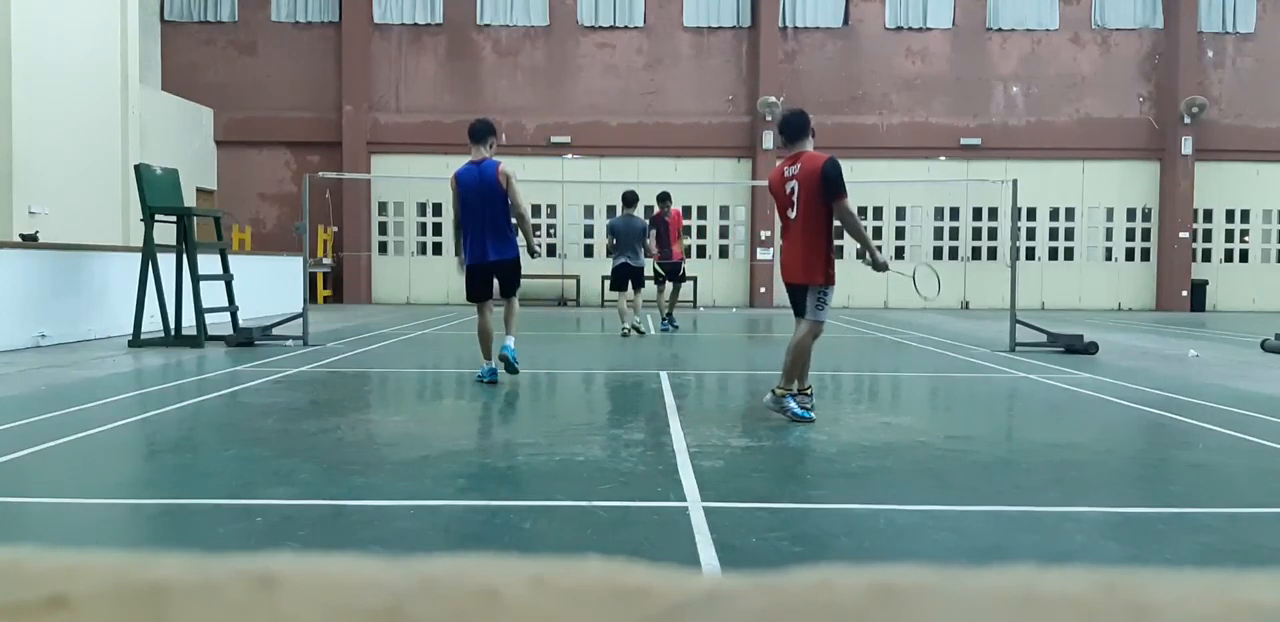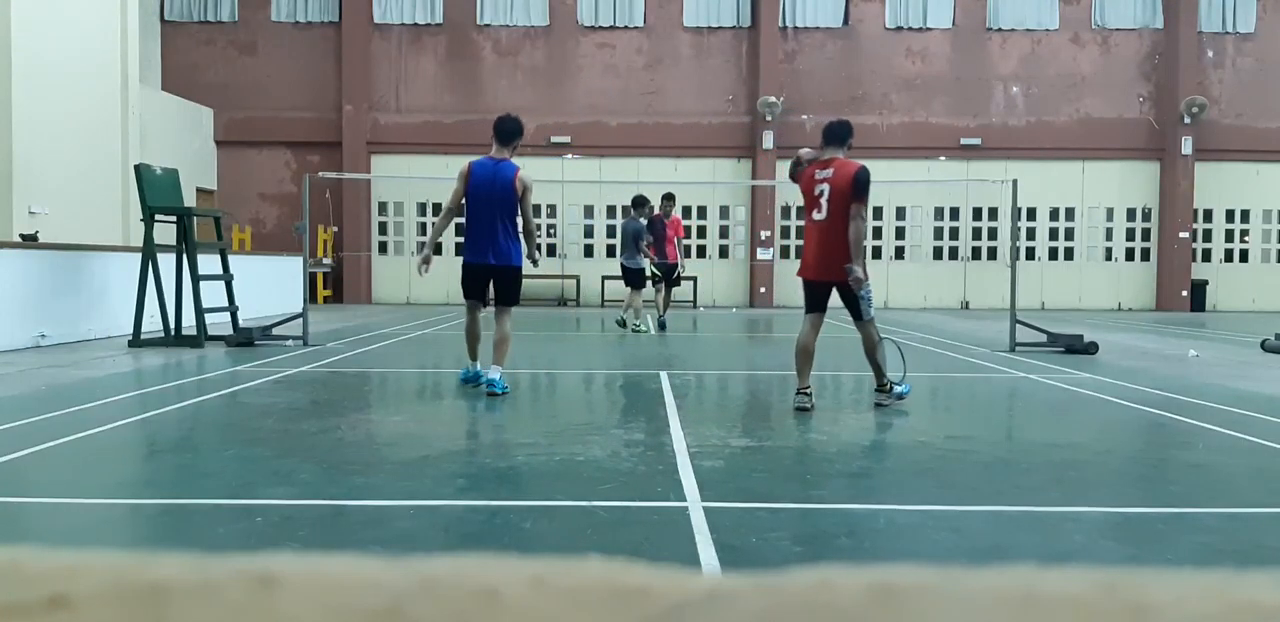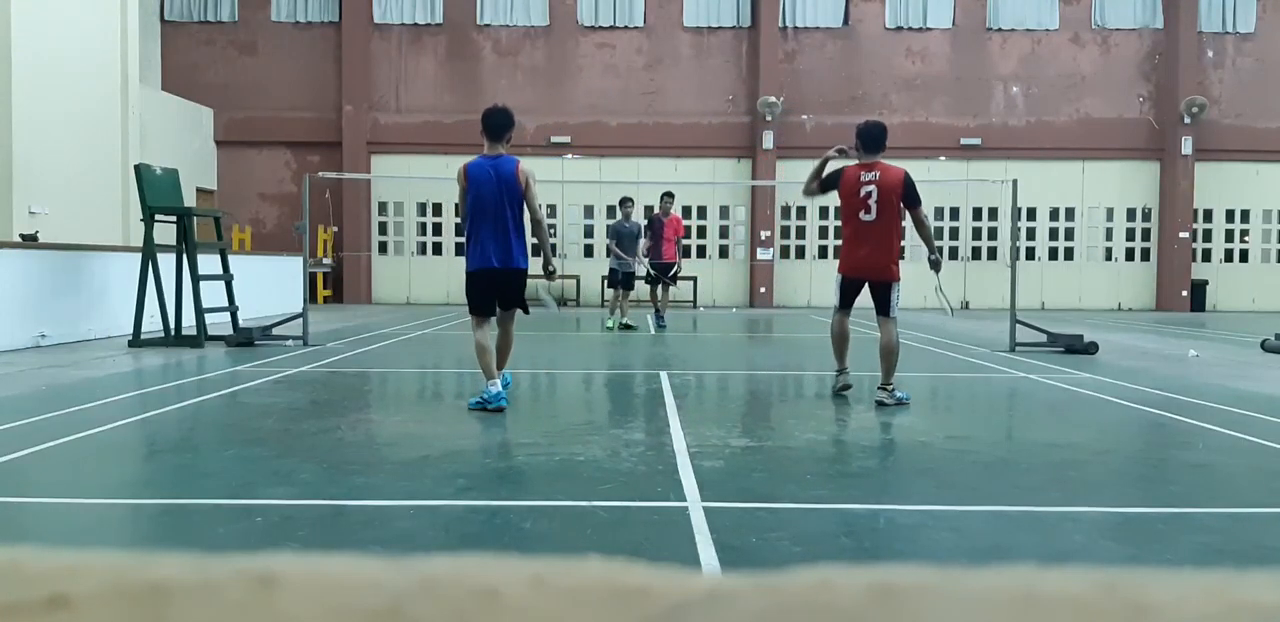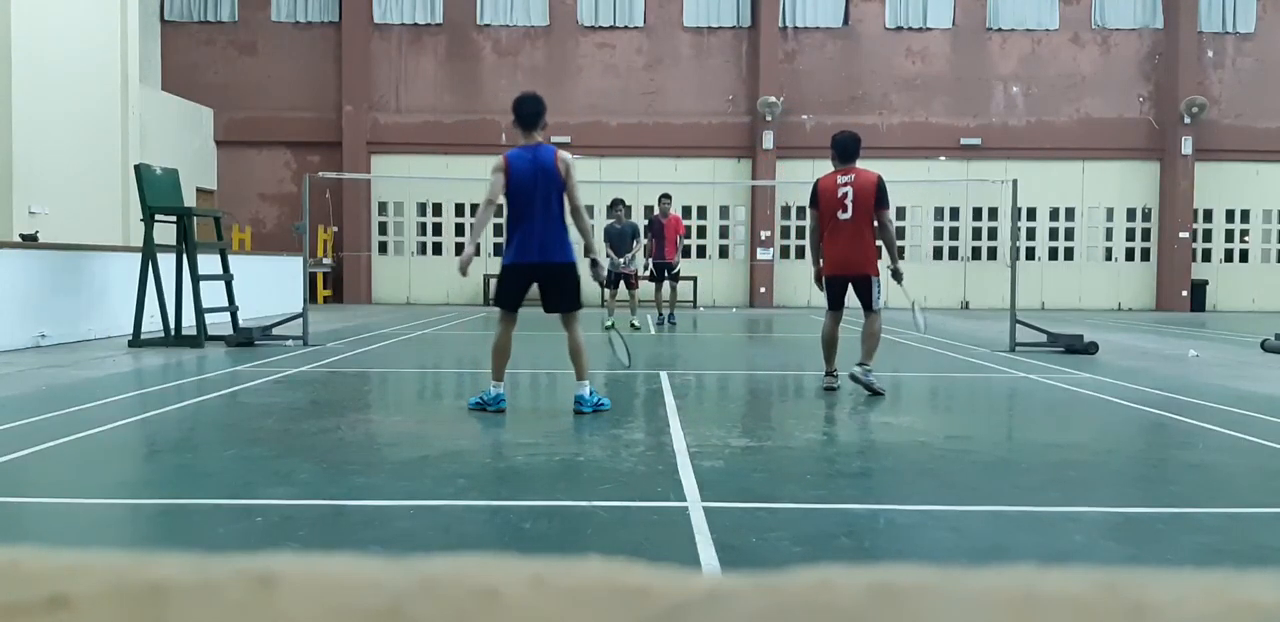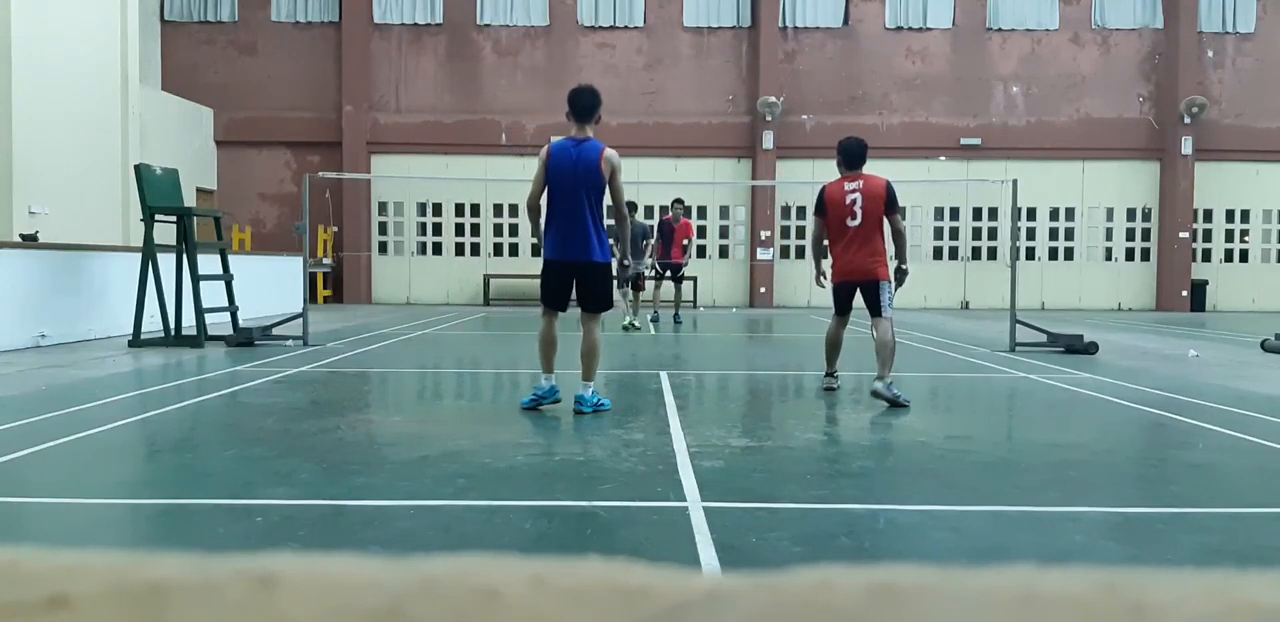
dt=0.5s
person 1, frame 1
left shoulder: (458, 177)
right shoulder: (502, 171)
left elbow: (458, 220)
right elbow: (520, 212)
left wrist: (460, 254)
right wrist: (531, 243)
left hip: (475, 255)
right hip: (505, 252)
left knee: (483, 310)
right knee: (511, 298)
left ankle: (488, 367)
right ankle: (509, 344)
person 1, frame 2
left shoulder: (469, 169)
right shoulder: (521, 177)
left elbow: (450, 211)
right elbow: (529, 222)
left wrist: (429, 246)
right wrist: (532, 252)
left hip: (475, 256)
right hip: (508, 258)
left knee: (473, 311)
right knee: (503, 315)
left ankle: (473, 368)
right ankle: (495, 376)
person 1, frame 3
left shoulder: (466, 171)
right shoulder: (522, 170)
left elbow: (464, 218)
right elbow: (537, 218)
right wrist: (547, 258)
left hip: (480, 262)
right hip: (514, 261)
left knee: (481, 325)
right knee: (506, 320)
left ankle: (494, 389)
right ankle: (499, 377)
person 1, frame 4
left shoulder: (505, 163)
right shoulder: (562, 159)
left elbow: (490, 204)
right elbow: (577, 210)
left wrist: (471, 246)
right wrist: (593, 253)
left hip: (518, 257)
right hip: (558, 257)
left knee: (506, 323)
right knee: (571, 324)
left ankle: (495, 392)
right ankle: (584, 393)
person 1, frame 5
left shoulder: (549, 152)
right shoulder: (608, 157)
left elbow: (533, 202)
right elbow: (620, 212)
left wrist: (539, 237)
right wrist: (625, 253)
left hip: (556, 252)
right hip: (593, 254)
left knee: (549, 316)
right knee: (590, 322)
left ankle: (547, 384)
right ankle: (586, 394)
person 2, frame 1
left shoulder: (776, 175)
right shoulder: (825, 165)
right elbow: (845, 214)
right wrist: (872, 251)
left hip: (790, 263)
right hip: (815, 263)
left knee: (804, 325)
right knee: (811, 328)
left ankle: (802, 391)
right ankle: (782, 392)
person 2, frame 2
left shoulder: (806, 172)
right shoulder: (857, 172)
left elbow: (793, 169)
right elbow: (857, 219)
left wrist: (804, 154)
right wrist: (857, 264)
left hip: (812, 266)
right hip: (844, 265)
left knee: (811, 325)
right knee: (866, 325)
left ankle: (803, 391)
right ankle: (884, 388)
person 2, frame 3
left shoulder: (843, 175)
right shoulder: (900, 177)
left elbow: (808, 190)
right elbow: (920, 219)
left wrist: (825, 159)
right wrist: (932, 252)
left hip: (851, 264)
right hip: (885, 265)
left knee: (841, 314)
right knee: (887, 323)
left ankle: (842, 371)
right ankle: (886, 388)
person 2, frame 4
left shoulder: (821, 184)
right shoulder: (874, 181)
left elbow: (815, 228)
right elbow: (885, 225)
left wrist: (816, 264)
right wrist: (894, 262)
left hip: (833, 264)
right hip: (864, 263)
left knee: (833, 316)
right knee: (873, 314)
left ankle: (830, 373)
right ankle: (863, 366)
person 2, frame 5
left shoulder: (827, 191)
right shoulder: (883, 186)
left elbow: (817, 235)
right elbow: (898, 229)
left wrist: (817, 267)
right wrist: (902, 263)
left hip: (842, 270)
right hip: (874, 269)
left knee: (839, 320)
right knee: (882, 323)
left ankle: (830, 375)
right ankle: (882, 381)
